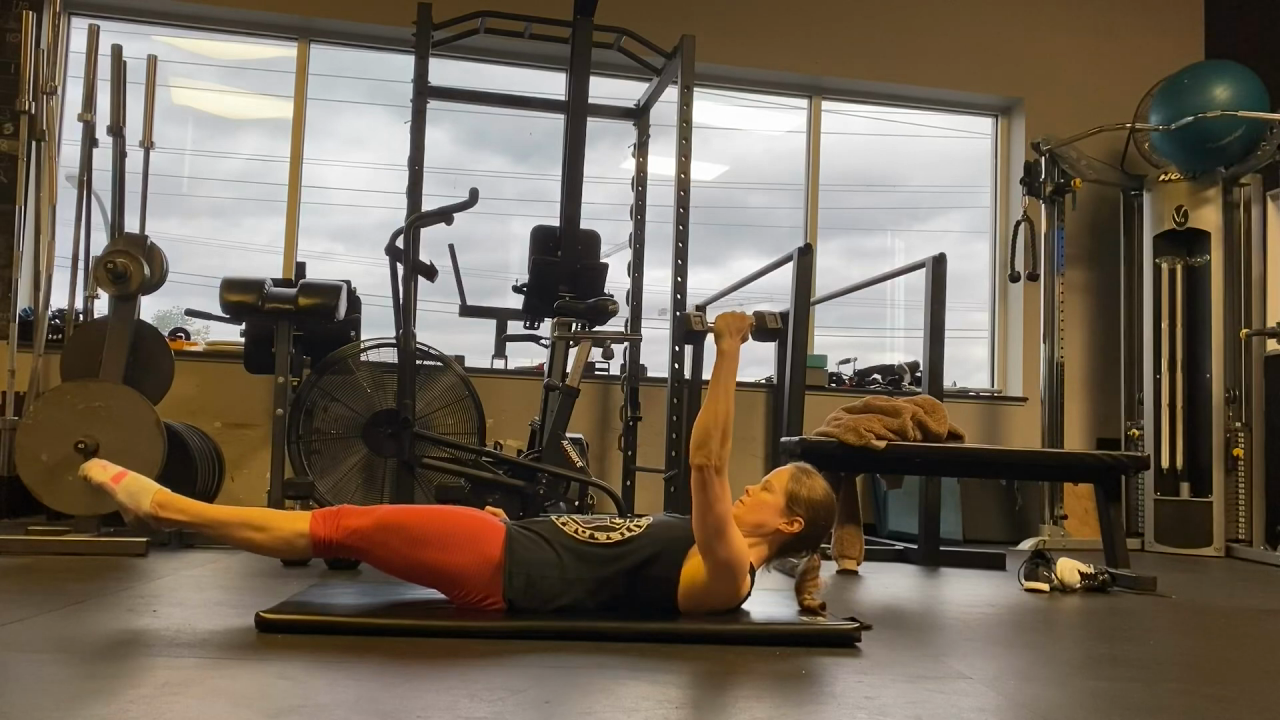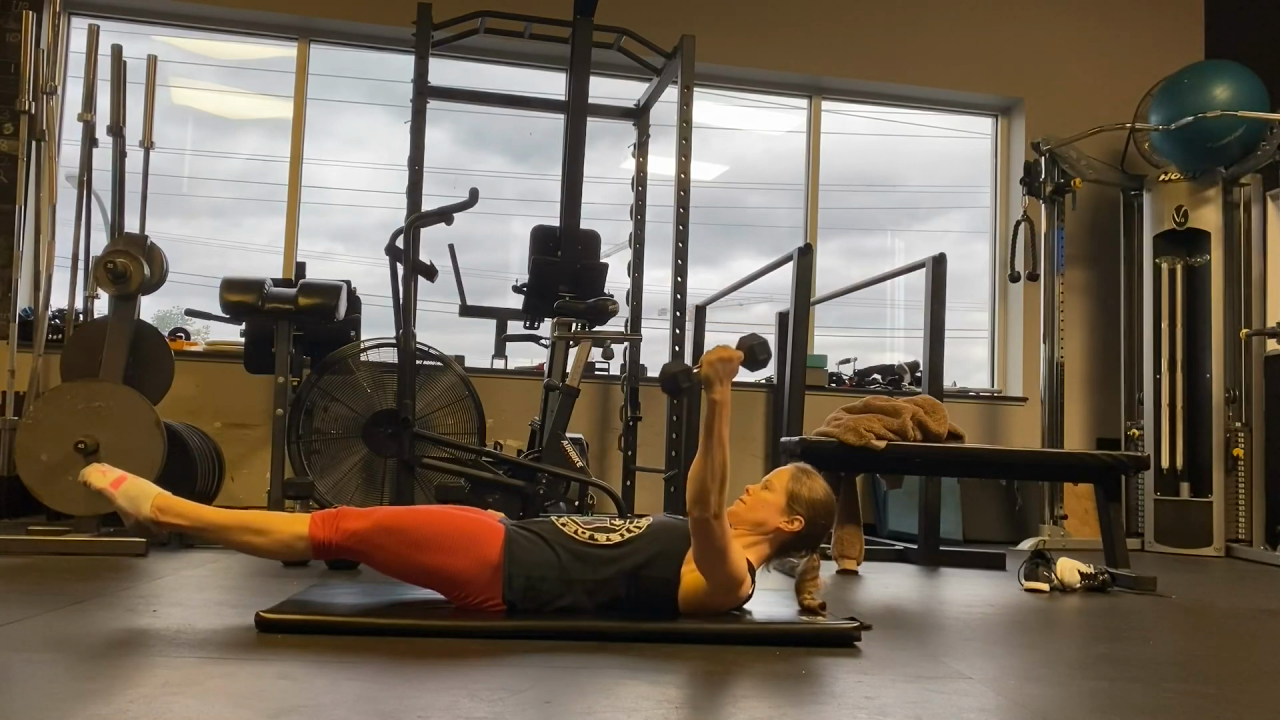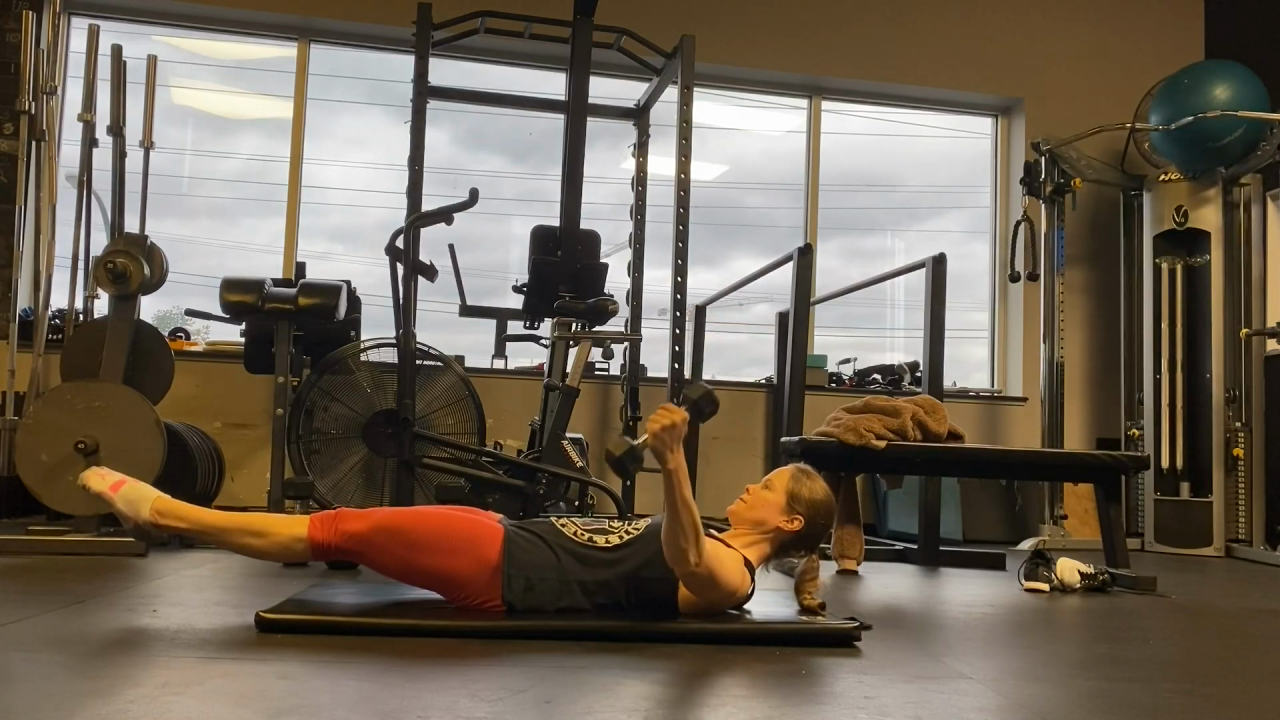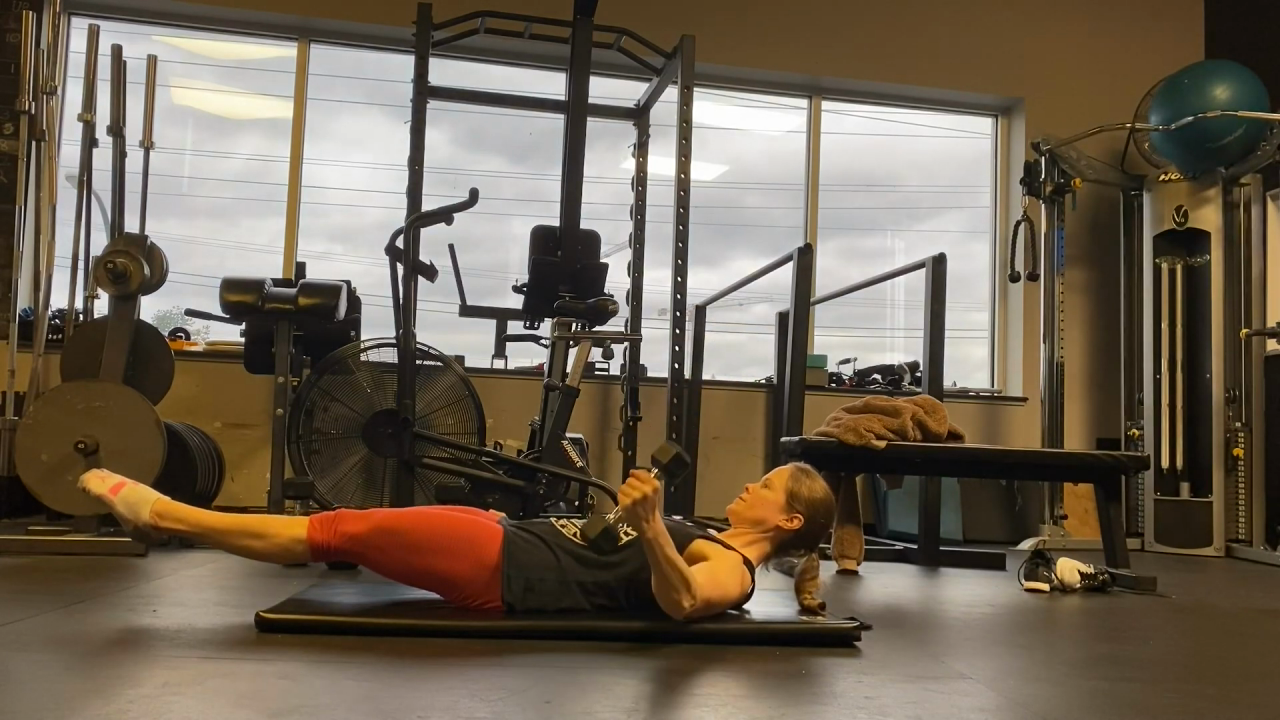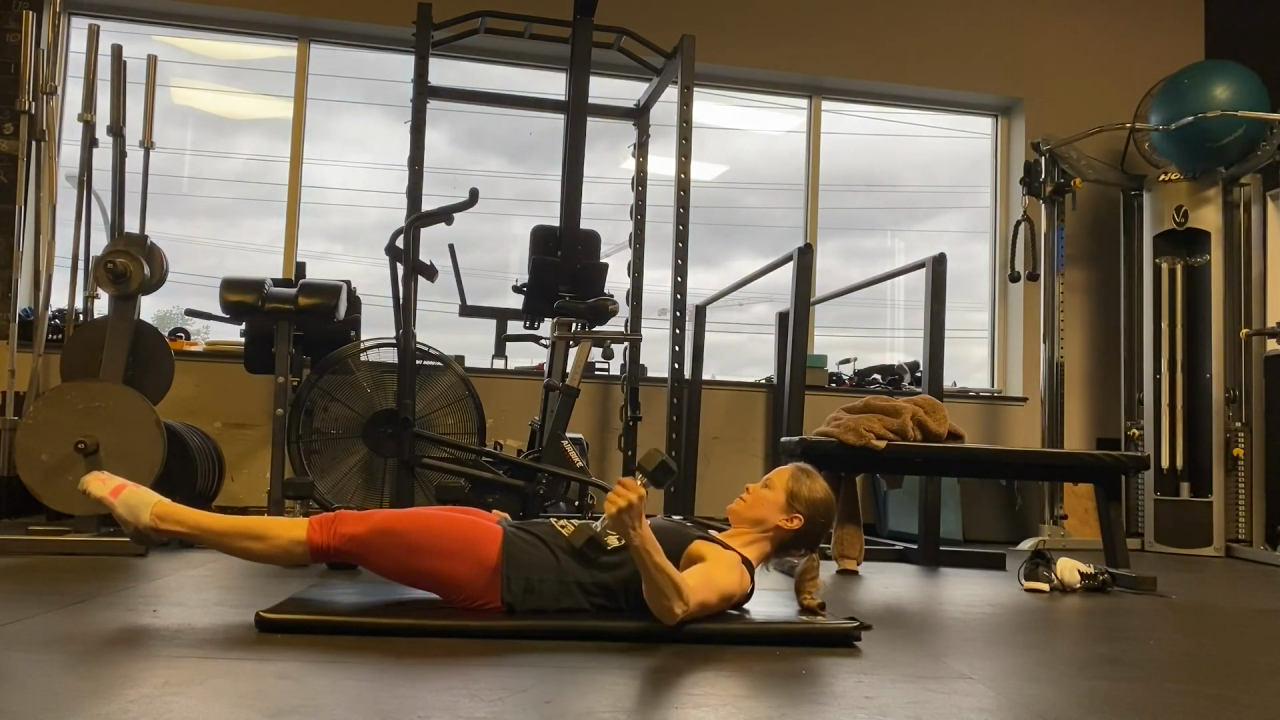
dt=0.5s
person 1, frame 1
left shoulder: (727, 573)
right shoulder: (707, 550)
left elbow: (707, 466)
left wrist: (727, 355)
right wrist: (516, 520)
left hip: (503, 571)
right hip: (511, 549)
left knee: (338, 527)
right knee: (341, 527)
left ankle: (163, 503)
right ankle: (165, 505)
person 1, frame 2
left shoulder: (727, 577)
right shoulder: (708, 551)
left elbow: (705, 506)
left wrist: (718, 400)
left hip: (504, 571)
right hip: (516, 542)
left knee: (340, 528)
right knee: (344, 528)
left ankle: (165, 509)
right ankle: (165, 509)
person 1, frame 3
left shoulder: (729, 576)
right shoulder: (723, 546)
left elbow: (685, 560)
left wrist: (671, 462)
left hip: (503, 571)
right hip: (510, 544)
left knee: (340, 529)
right knee: (343, 527)
left ankle: (164, 511)
right ankle: (164, 510)
person 1, frame 4
left shoulder: (732, 573)
right shoulder: (714, 544)
left elbow: (679, 601)
left wrist: (647, 525)
left hip: (503, 571)
right hip: (513, 540)
left knee: (340, 531)
right knee: (344, 532)
left ankle: (164, 514)
right ankle: (165, 513)
person 1, frame 5
left shoulder: (731, 574)
right shoulder: (708, 543)
left elbow: (671, 605)
left wrist: (634, 530)
left hip: (504, 570)
right hip: (512, 541)
left knee: (338, 531)
right knee: (342, 531)
left ankle: (163, 515)
right ankle: (165, 517)
